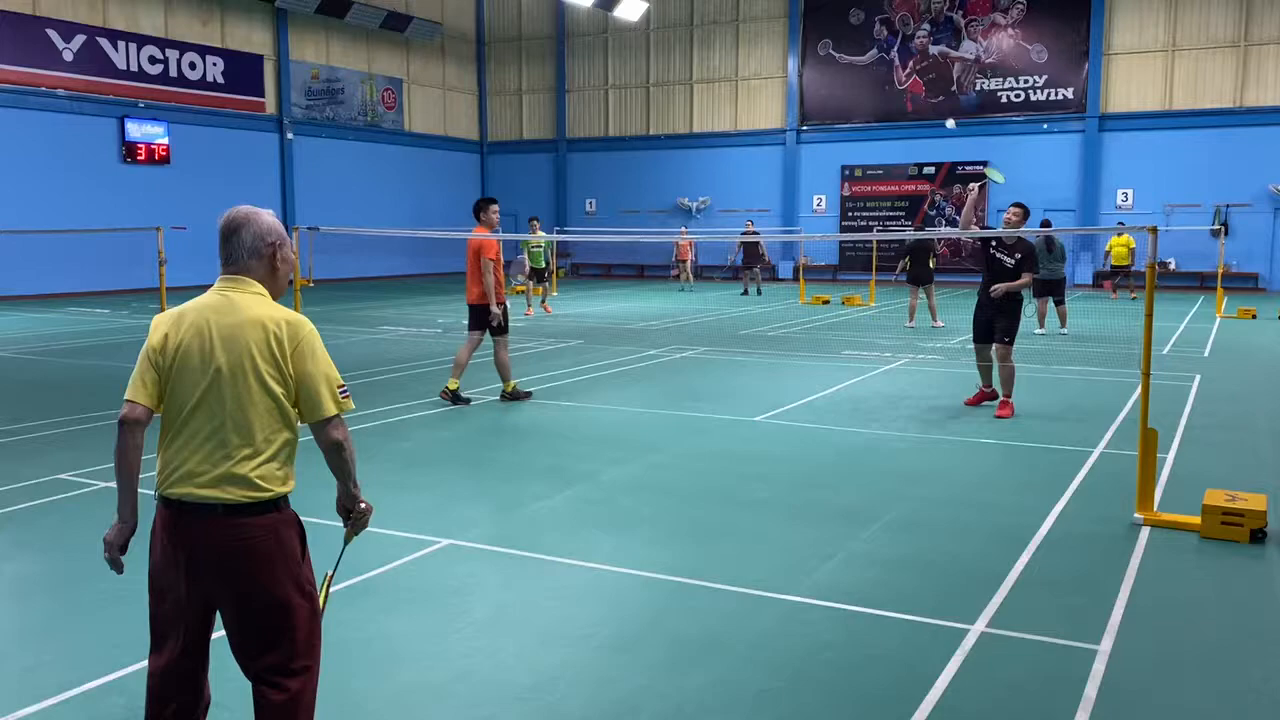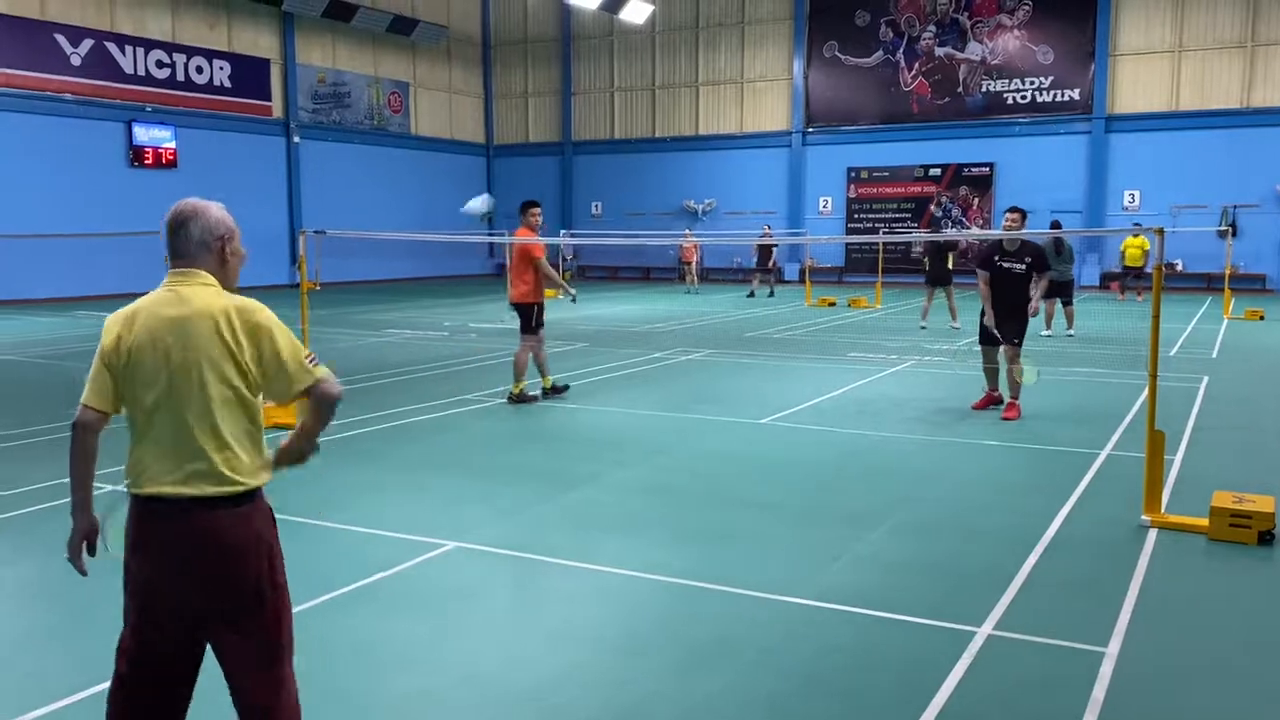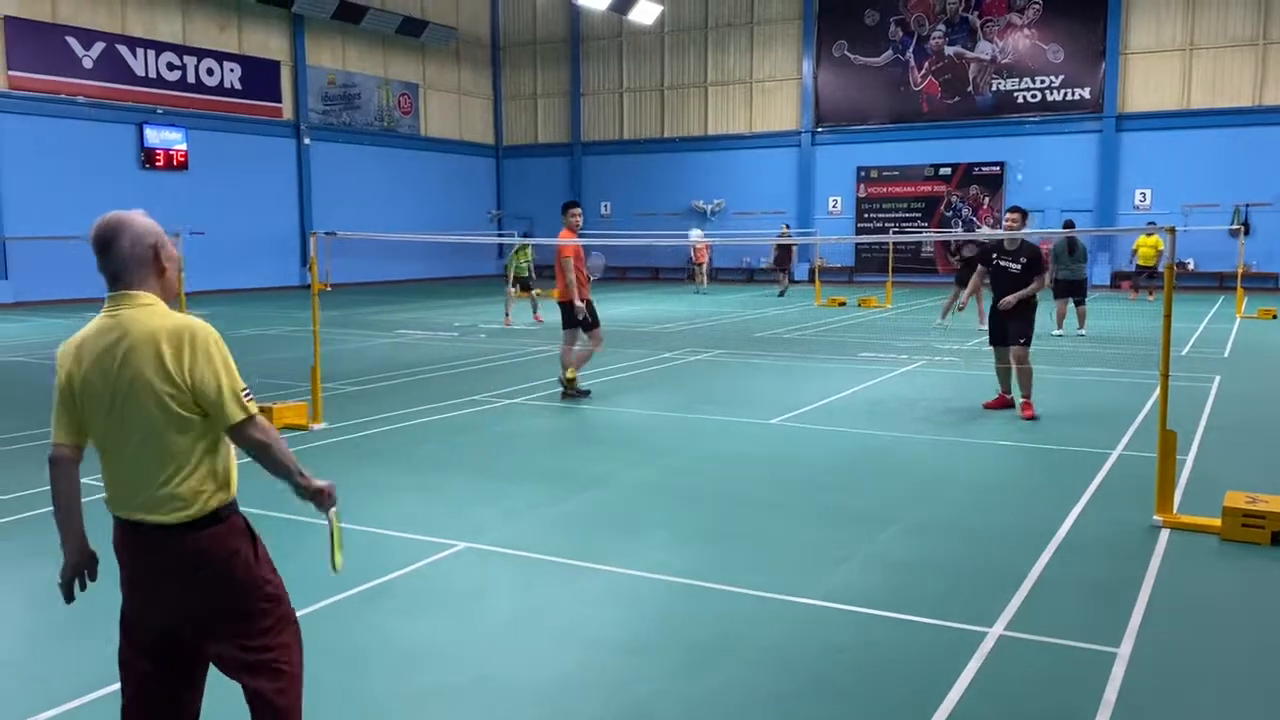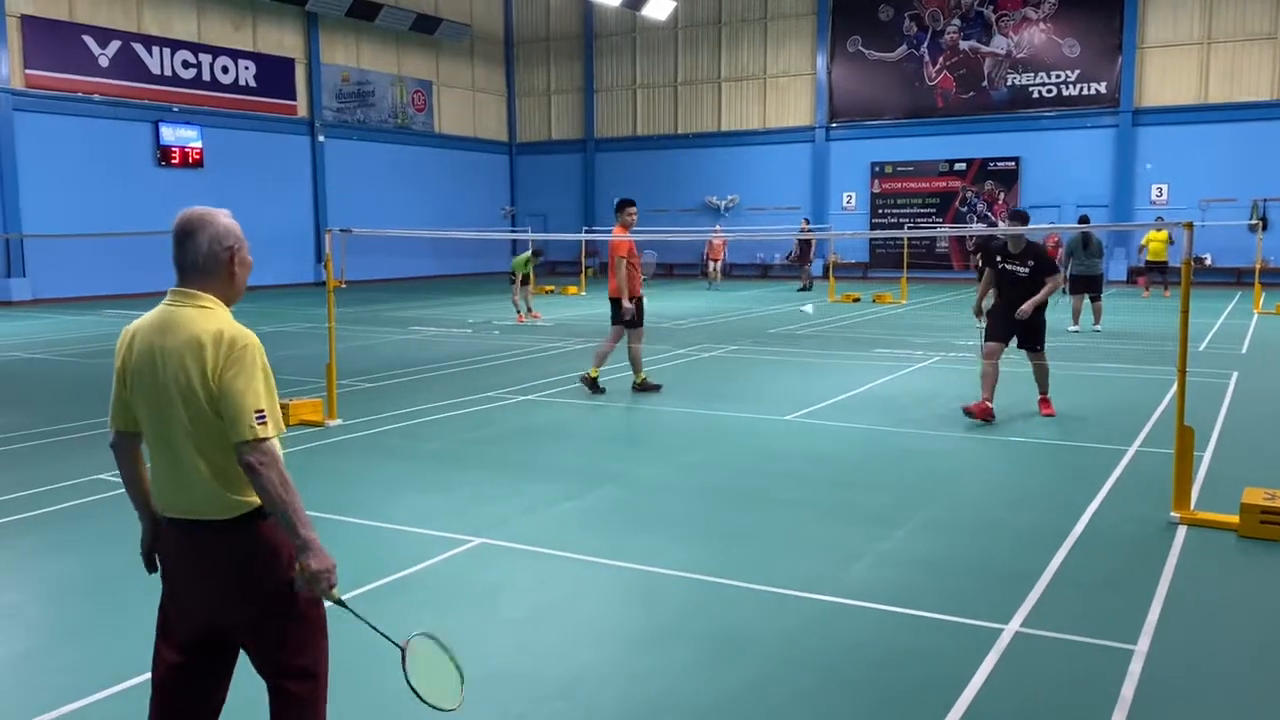
dt=0.5s
person 1, frame 1
left shoulder: (170, 323)
right shoulder: (289, 328)
left elbow: (131, 420)
right elbow: (332, 432)
left wrist: (125, 516)
right wrist: (350, 492)
left hip: (177, 520)
right hip: (256, 525)
left knee: (174, 663)
right knee: (286, 661)
person 1, frame 2
left shoulder: (123, 322)
right shoulder: (242, 314)
left elbow: (86, 423)
right elbow: (325, 393)
left wrist: (82, 512)
right wrist: (302, 442)
left hip: (150, 519)
right hip: (230, 518)
left knee: (147, 664)
right knee: (261, 664)
person 1, frame 3
left shoulder: (76, 351)
right shoulder: (187, 334)
left elbow: (62, 459)
right elbow: (249, 430)
left wrist: (75, 545)
right wrist: (305, 482)
left hip: (135, 539)
right hip: (205, 536)
left knee: (153, 678)
right knee: (271, 658)
person 1, frame 4
left shoulder: (135, 336)
right shoulder: (231, 340)
left elbow: (124, 441)
right elbow: (256, 457)
left wrist: (150, 519)
right wrist: (307, 544)
left hip: (179, 534)
right hip: (246, 534)
left knee: (185, 664)
right knee: (296, 660)
person 2, frame 1
left shoulder: (1026, 249)
right shoulder: (990, 238)
left elbow: (1028, 279)
right elbow: (965, 226)
left wrist: (1006, 287)
right wrist: (973, 196)
left hip: (1009, 307)
right hip: (984, 304)
left knee: (1003, 353)
right knee: (980, 350)
left ankle: (1006, 400)
right ankle: (987, 390)
person 2, frame 2
left shoulder: (1034, 251)
right shoulder: (990, 250)
left elbow: (1043, 278)
right elbow: (983, 283)
left wrist: (1036, 299)
right wrist: (988, 312)
left hip: (1018, 312)
right hip: (993, 311)
left knee: (1012, 355)
right knee: (987, 353)
left ankle: (1013, 403)
right ankle: (993, 394)
person 2, frame 3
left shoulder: (1032, 252)
right shoulder: (992, 249)
left elbow: (1040, 282)
right elbow: (980, 275)
left wrist: (1016, 296)
right wrist: (965, 296)
left hip: (1022, 310)
right hip: (998, 309)
left knee: (1020, 355)
right knee: (1001, 355)
left ankle: (1026, 402)
right ankle: (1005, 397)
person 2, frame 4
left shoulder: (1038, 253)
right shoulder: (996, 250)
left elbow: (1054, 283)
right elbow: (989, 277)
left wrist: (1032, 303)
right wrist: (978, 302)
left hip: (1029, 313)
right hip: (1002, 309)
left knee: (1037, 358)
right knee: (989, 353)
left ankle: (1044, 398)
right ankle: (986, 405)
person 3, frame 1
left shoulder: (475, 236)
right shoulder: (489, 239)
right elbow: (488, 274)
right wrist: (494, 305)
left hip: (475, 299)
right hip: (489, 300)
left knee: (471, 343)
right knee: (501, 345)
left ankle: (451, 388)
right ankle: (509, 389)
person 3, frame 2
left shoulder: (520, 237)
right shoulder: (530, 239)
right elbow: (546, 270)
right wrist: (567, 289)
left hip: (522, 297)
right hip: (530, 299)
left knee: (538, 341)
right knee: (527, 345)
left ankle: (548, 385)
right ankle: (516, 391)
person 3, frame 3
left shoulder: (571, 239)
right shoulder: (568, 239)
right elbow: (569, 272)
left wrist: (584, 294)
right wrist: (577, 299)
left hip: (568, 298)
right hip: (575, 298)
left knee: (569, 341)
right knee: (596, 337)
left ankle: (569, 386)
right ankle: (570, 376)
person 3, frame 4
left shoulder: (621, 235)
right shoulder: (623, 238)
right elbow: (621, 270)
left wrist: (637, 288)
right wrist: (626, 299)
left hip: (620, 294)
right hip: (628, 295)
left knee: (615, 337)
right knee: (636, 337)
left ankle: (591, 375)
right ankle: (640, 380)
